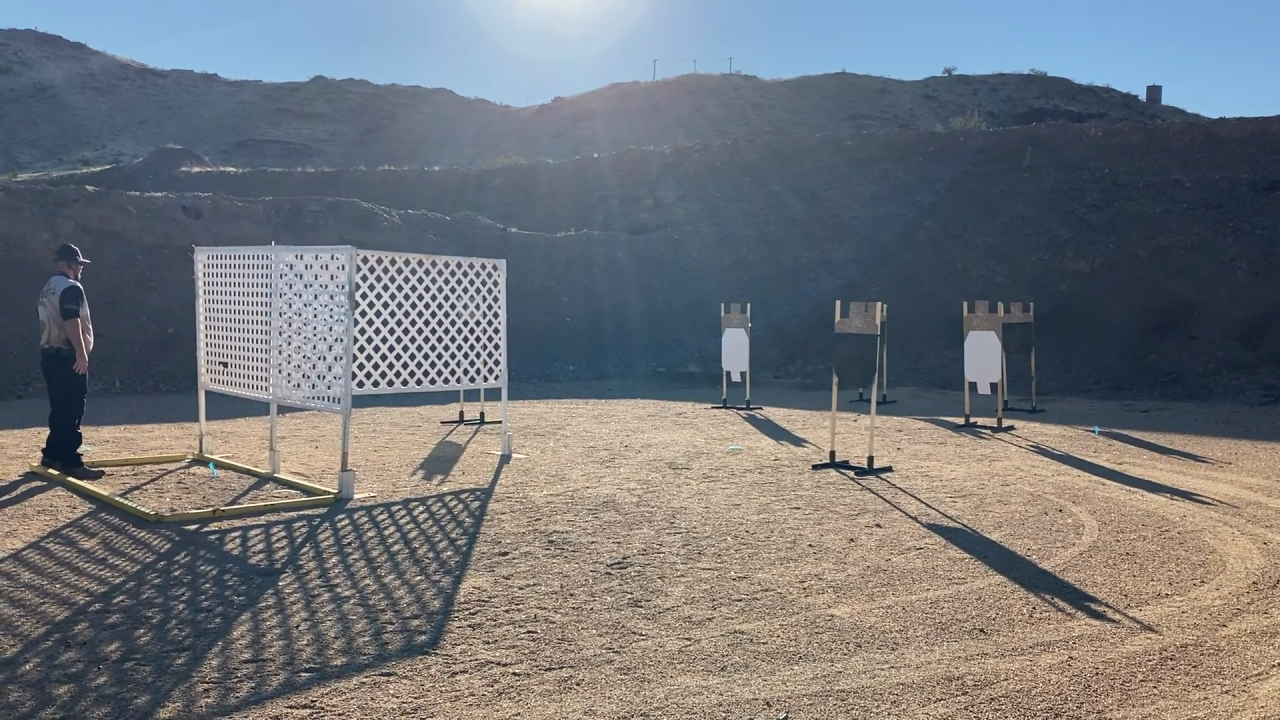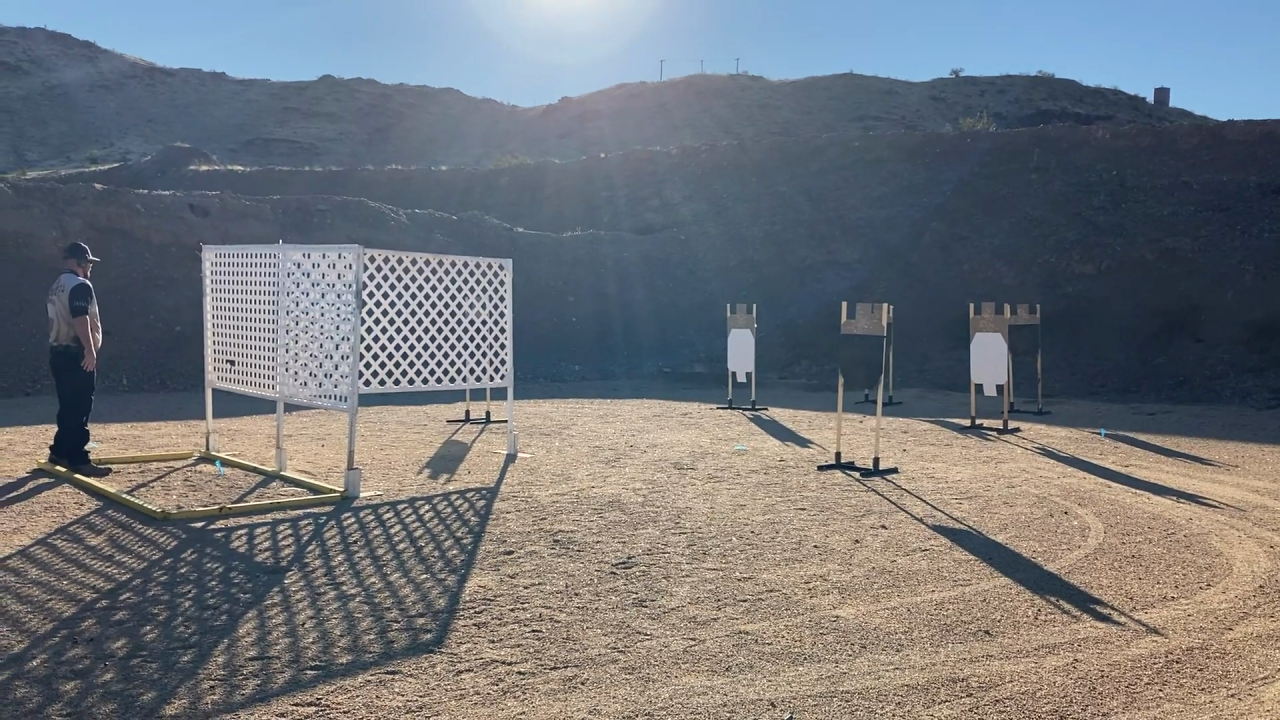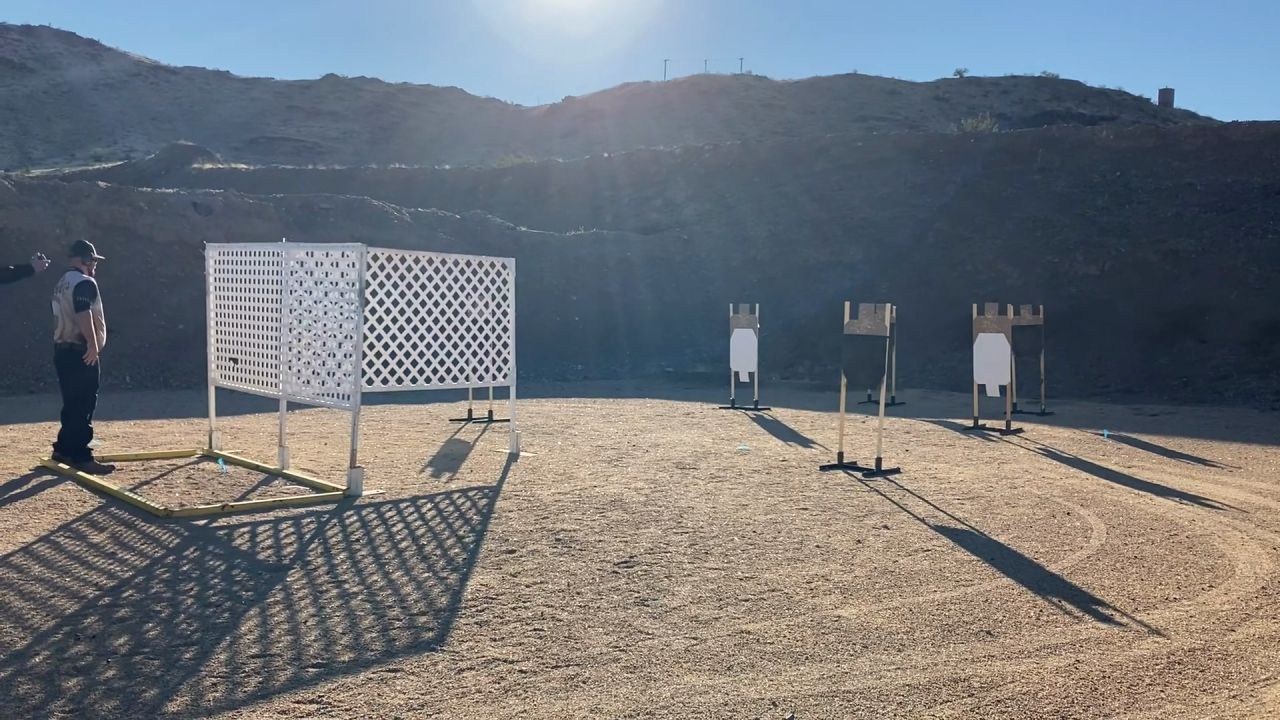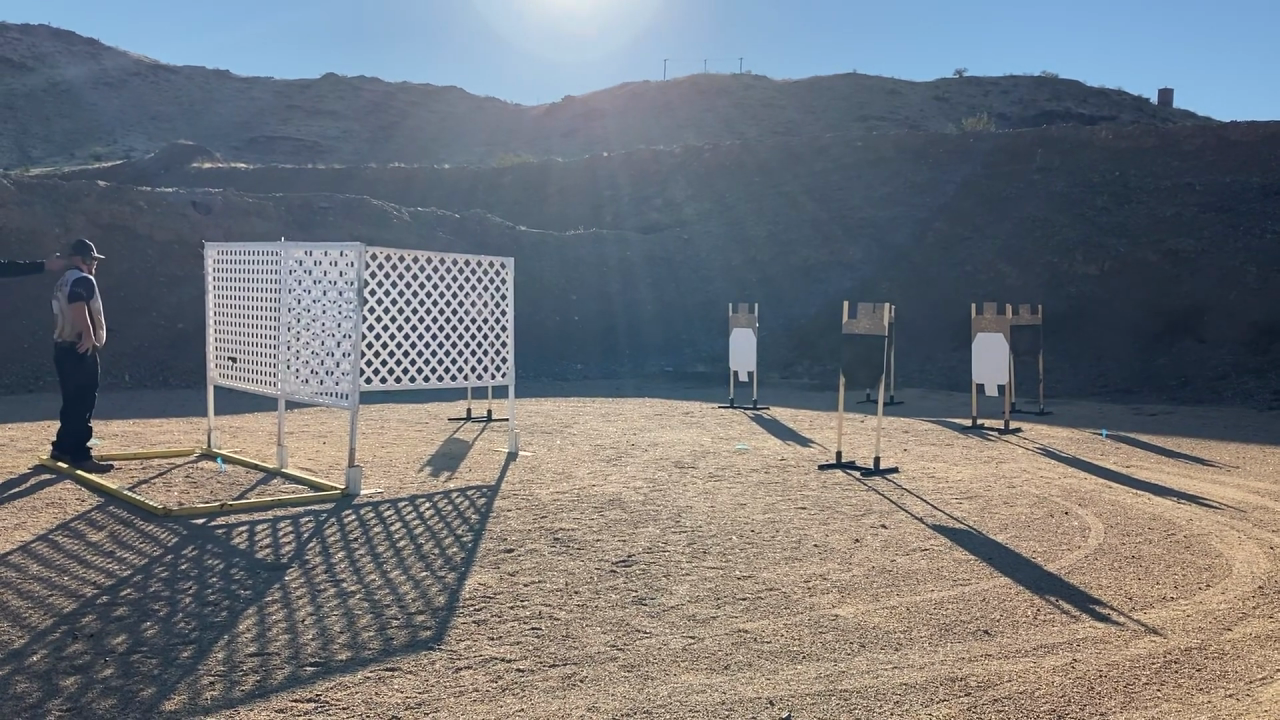
dt=0.4s
person 1, frame 1
left shoulder: (47, 288)
right shoulder: (71, 287)
right elbow: (72, 322)
right wrist: (81, 352)
left hip: (50, 355)
right hip: (68, 357)
left knee: (60, 409)
right knee: (71, 411)
left ankle: (52, 455)
right ankle: (70, 462)
person 1, frame 2
left shoulder: (56, 286)
right shoulder: (80, 285)
right elbow: (80, 319)
right wrist: (90, 349)
left hip: (59, 352)
right hip: (76, 354)
left knee: (68, 406)
right knee: (79, 408)
left ankle: (60, 452)
right ankle: (77, 460)
person 1, frame 3
left shoulder: (62, 284)
right shoulder: (84, 283)
right elbow: (83, 314)
right wrist: (92, 344)
left hip: (63, 350)
right hip: (81, 352)
left knee: (72, 404)
right knee: (83, 405)
left ankle: (63, 449)
right ankle: (81, 457)
person 1, frame 4
left shoulder: (62, 282)
right shoulder: (83, 280)
right elbow: (77, 303)
right wrist: (88, 335)
left hip: (64, 349)
right hip: (81, 351)
left knee: (72, 403)
right knee: (83, 404)
left ankle: (62, 448)
right ankle: (80, 456)
